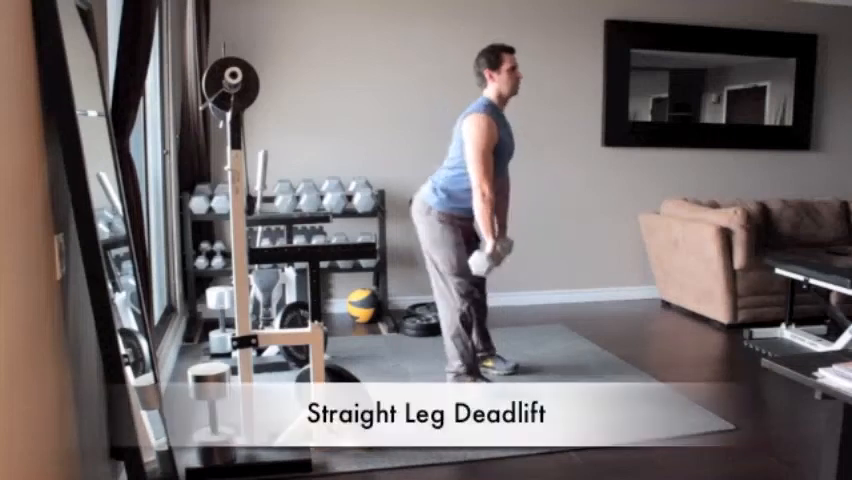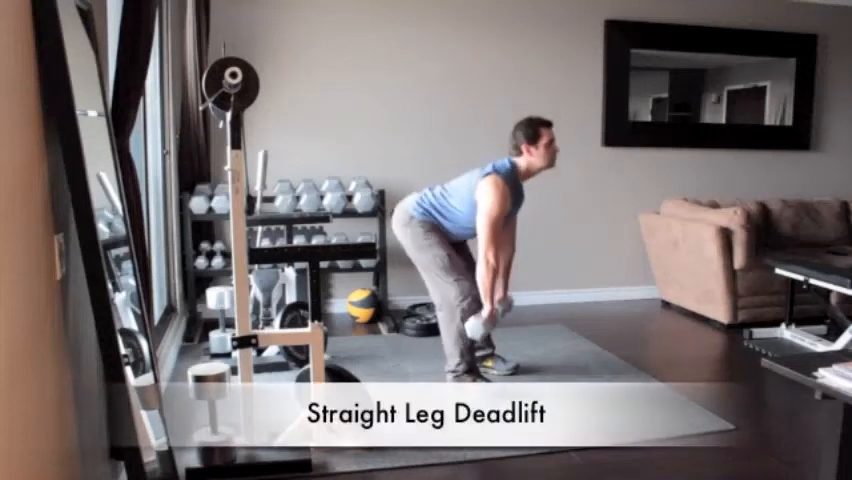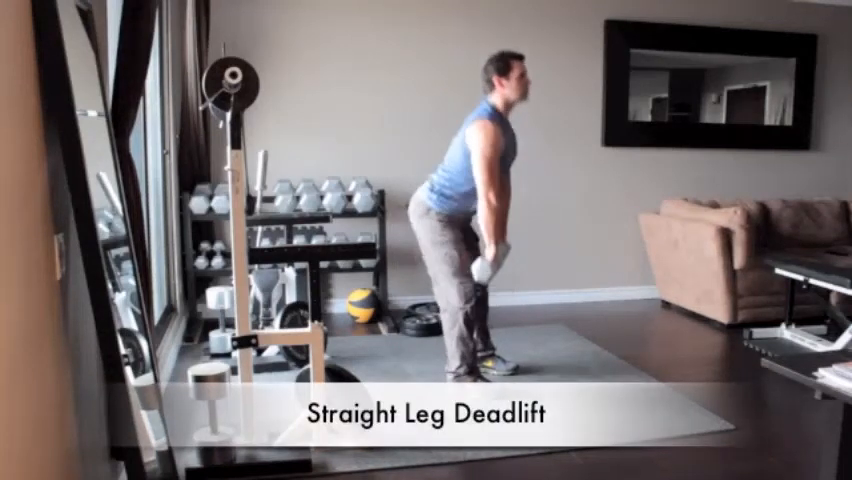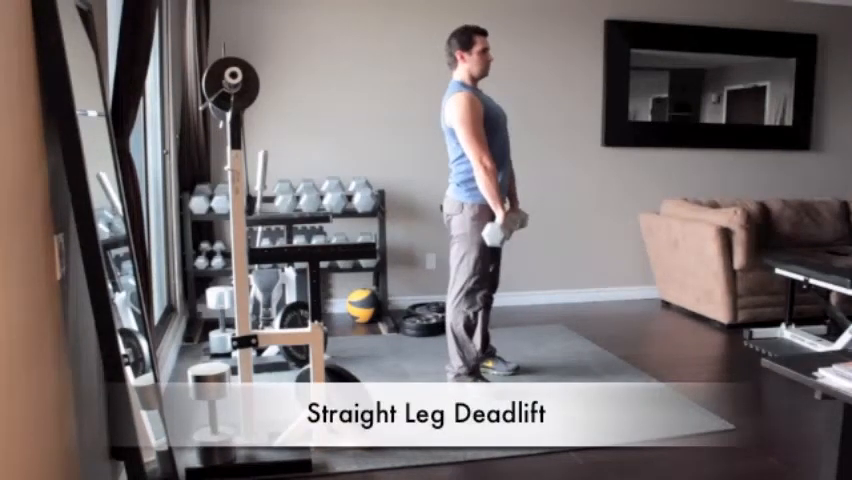
dt=0.7s
person 1, frame 1
left shoulder: (498, 118)
right shoulder: (481, 120)
left elbow: (500, 180)
right elbow: (482, 189)
left wrist: (502, 232)
right wrist: (489, 241)
left hip: (458, 214)
right hip: (436, 212)
left knee: (475, 285)
right knee: (456, 291)
left ankle: (483, 354)
right ankle: (461, 374)
person 1, frame 2
left shoulder: (514, 181)
right shoulder: (497, 186)
left elbow: (506, 241)
right elbow: (487, 256)
left wrist: (502, 290)
right wrist: (488, 305)
left hip: (440, 225)
right hip: (416, 222)
left knee: (474, 286)
right knee: (458, 293)
left ankle: (483, 355)
right ankle: (461, 375)
person 1, frame 3
left shoulder: (501, 122)
right shoulder: (486, 127)
left elbow: (502, 185)
right elbow: (487, 196)
left wrist: (501, 238)
right wrist: (491, 247)
left hip: (454, 213)
right hip: (434, 211)
left knee: (475, 286)
right knee: (458, 293)
left ankle: (483, 354)
right ankle: (462, 375)
person 1, frame 4
left shoulder: (476, 96)
right shoulder: (461, 99)
left elbow: (501, 159)
right elbow: (481, 163)
left wrist: (513, 204)
right wrist: (500, 210)
left hip: (484, 204)
right hip: (471, 206)
left knee: (484, 287)
right knee: (466, 291)
left ankle: (482, 353)
right ankle: (462, 372)
